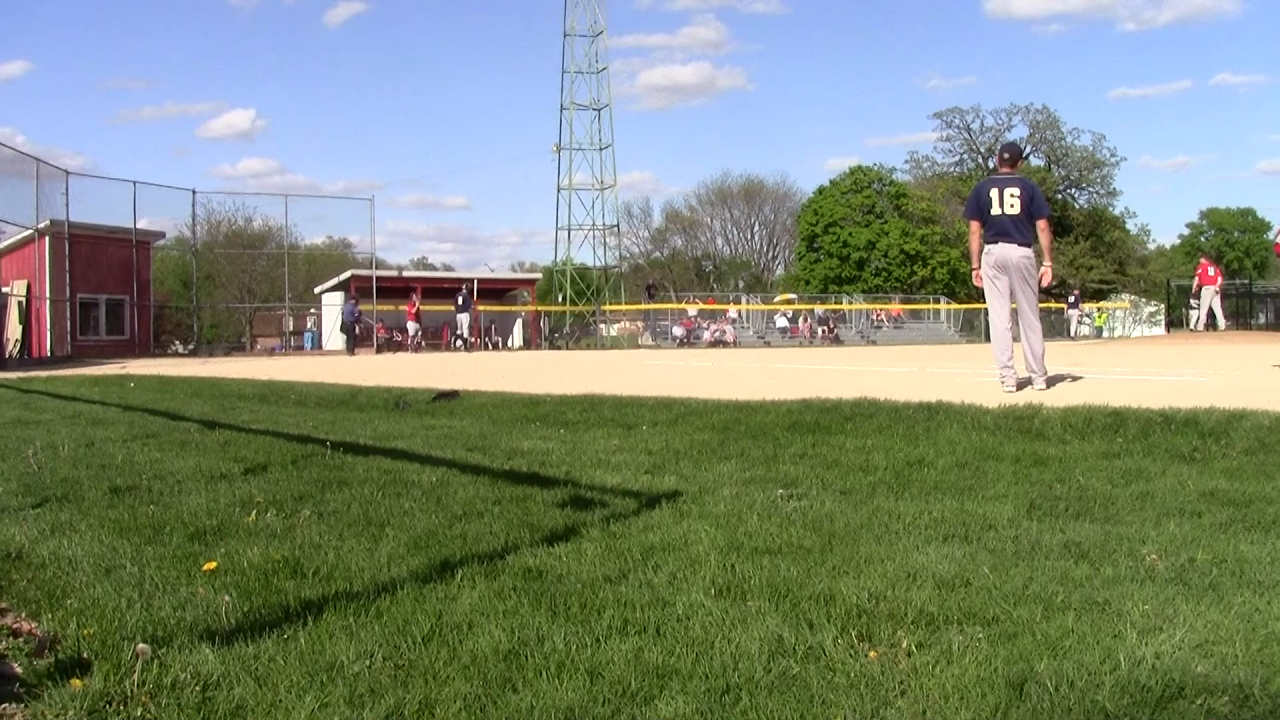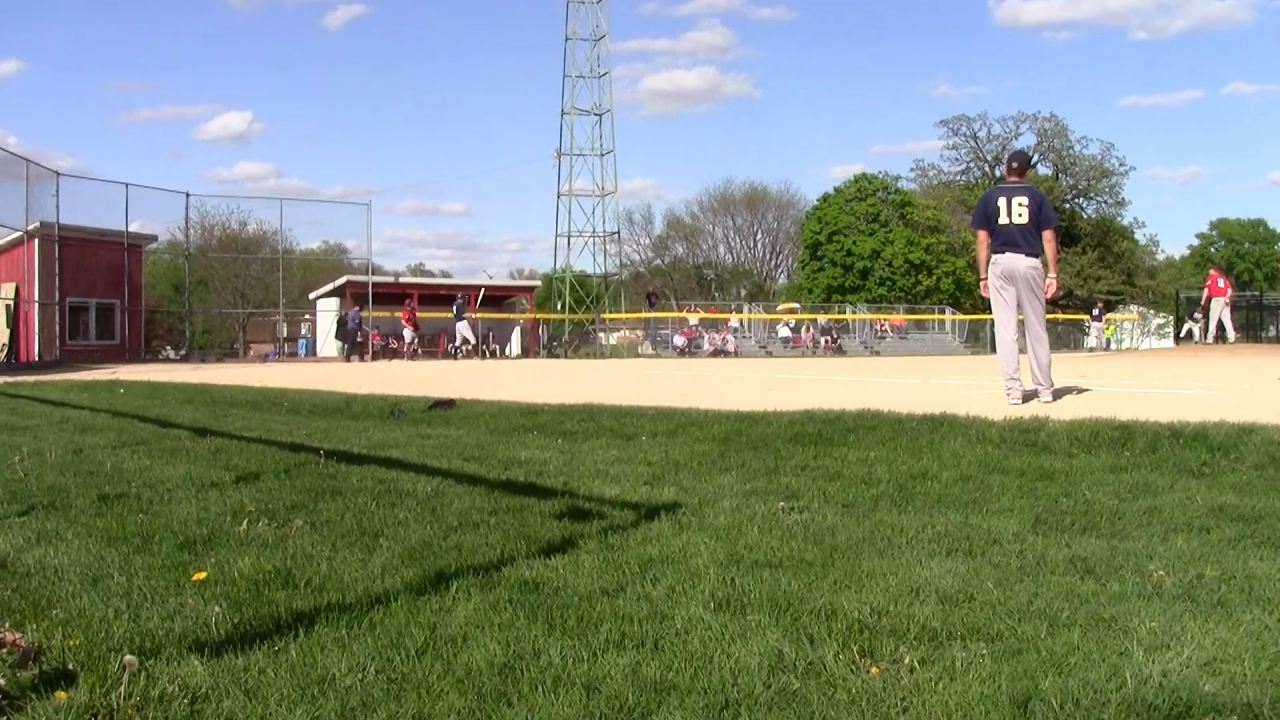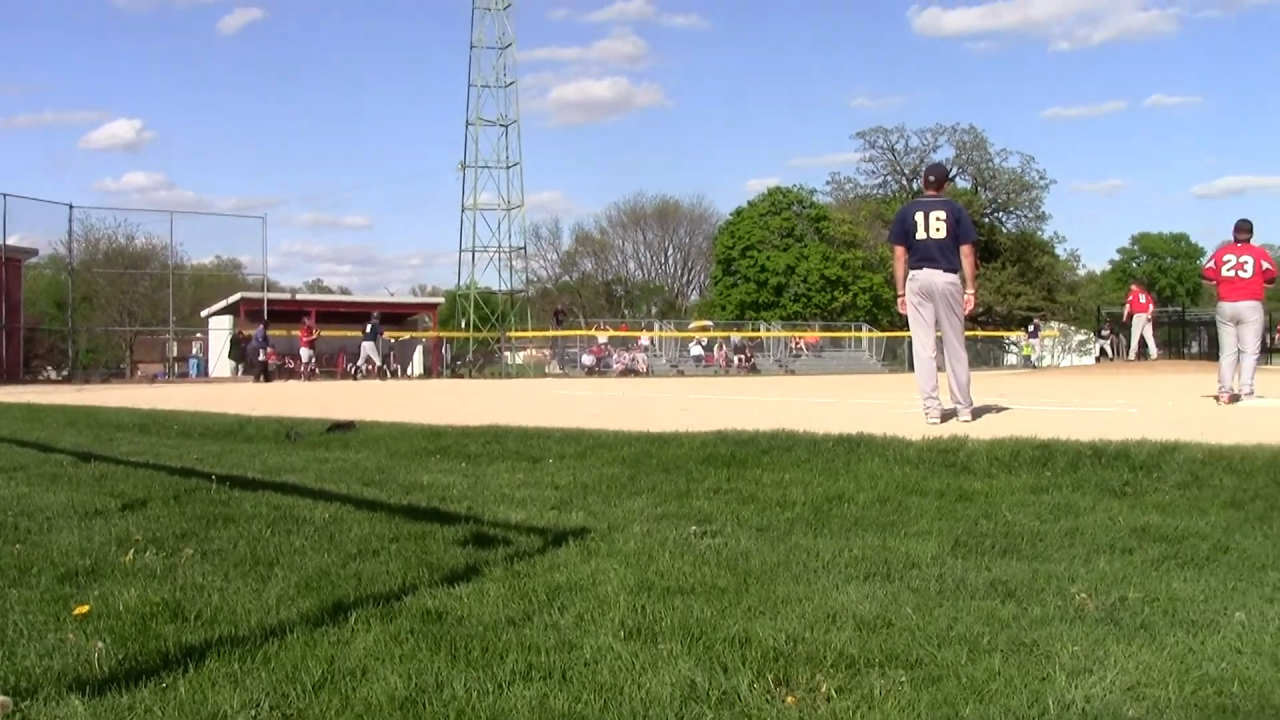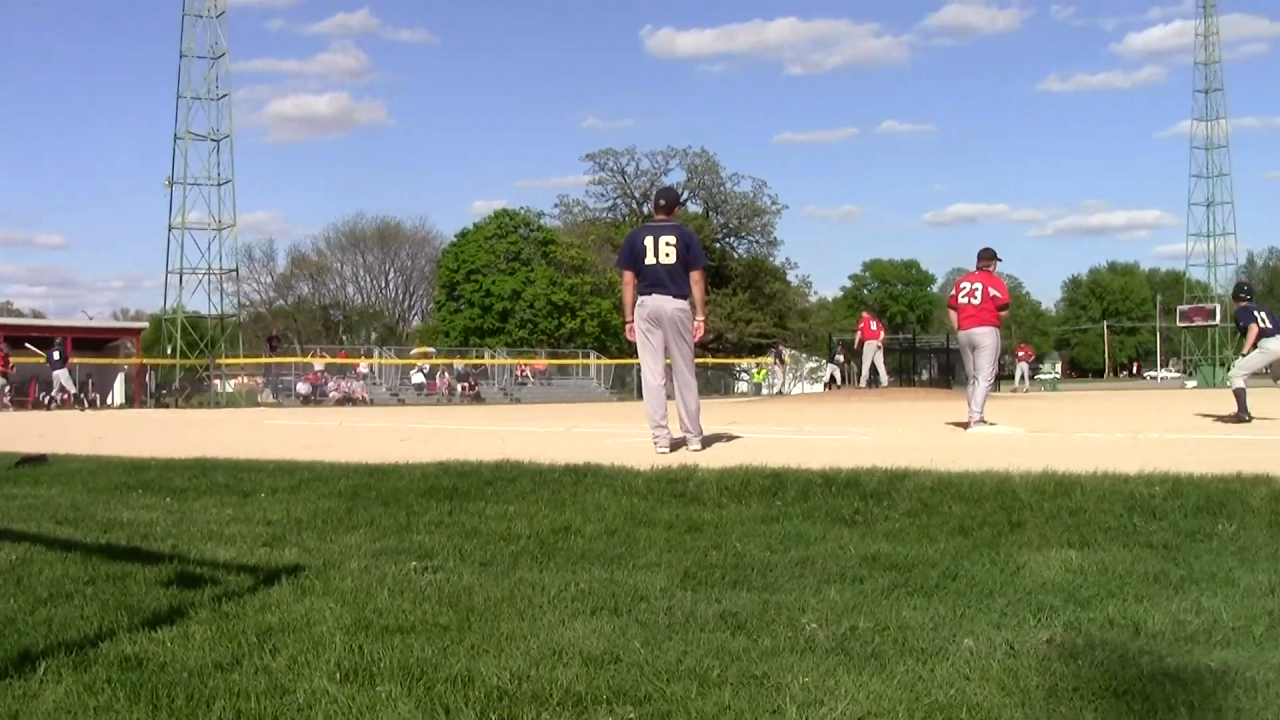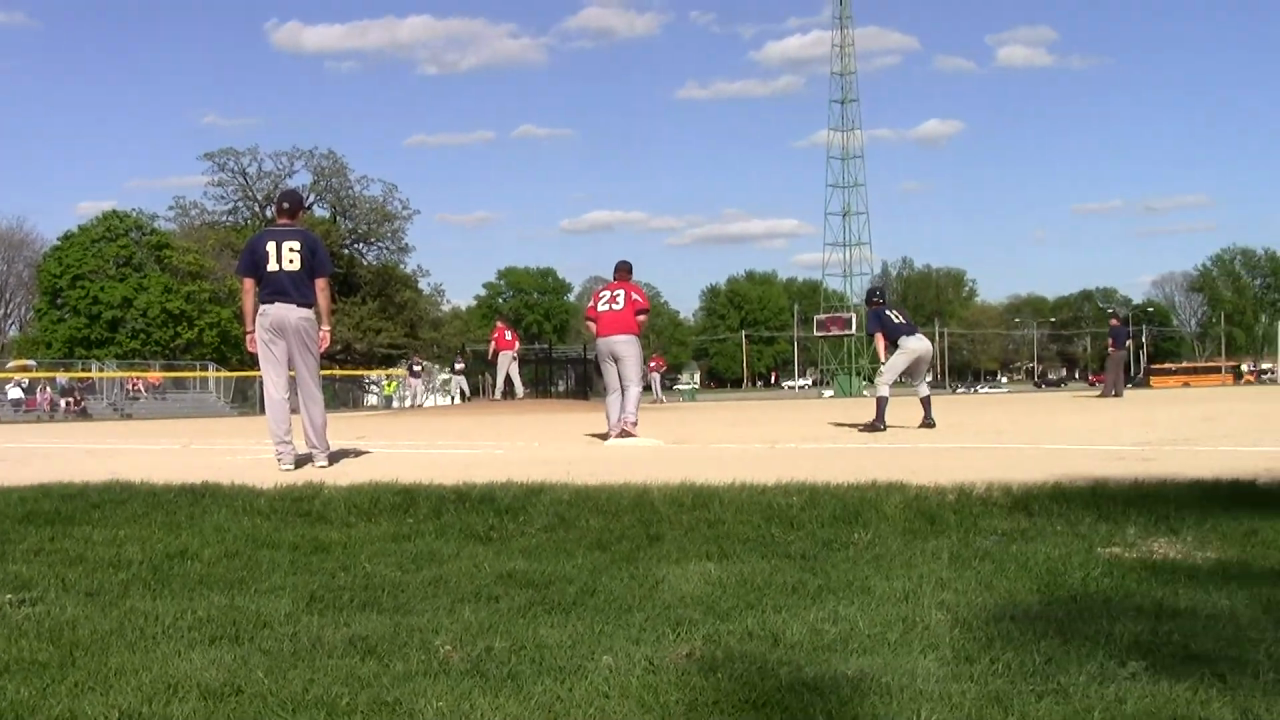
dt=0.7s
person 1, frame 1
left shoulder: (981, 188)
right shoulder: (1029, 187)
left elbow: (974, 230)
right elbow: (1042, 227)
left wrist: (975, 265)
right wrist: (1047, 262)
left hip: (993, 253)
right hip: (1022, 253)
left knee: (999, 318)
right knee: (1029, 317)
left ankle: (1007, 377)
right ankle: (1038, 376)
person 1, frame 2
left shoulder: (989, 197)
right shoulder: (1038, 196)
left elbow: (982, 239)
right elbow: (1049, 238)
left wrist: (983, 275)
right wrist: (1052, 273)
left hip: (1000, 264)
right hip: (1030, 264)
left knee: (1006, 328)
right knee: (1036, 328)
left ankle: (1013, 389)
right ankle: (1044, 388)
person 1, frame 3
left shoulder: (906, 212)
right shoulder: (956, 210)
left elbow: (899, 255)
right elbow: (967, 253)
left wrist: (900, 292)
right wrist: (970, 289)
left hip: (918, 280)
right hip: (948, 280)
left knee: (923, 346)
right knee: (955, 346)
left ankle: (932, 408)
right ankle: (964, 407)
person 1, frame 4
left shoulder: (635, 236)
right shoulder: (686, 235)
left elbow: (628, 281)
right elbow: (696, 279)
left wrist: (628, 318)
right wrist: (700, 316)
left hip: (646, 306)
right hip: (678, 306)
left knee: (652, 374)
right knee: (685, 373)
left ankle: (661, 437)
right ankle: (693, 436)
person 1, frame 5
left shoulder: (257, 241)
right shoulder: (311, 240)
left elbow: (248, 289)
right elbow: (322, 287)
left wrist: (249, 328)
right wrist: (326, 325)
left hip: (269, 315)
right hip: (302, 315)
left knee: (275, 387)
right knee: (310, 386)
left ankle: (285, 453)
right ankle: (319, 451)
